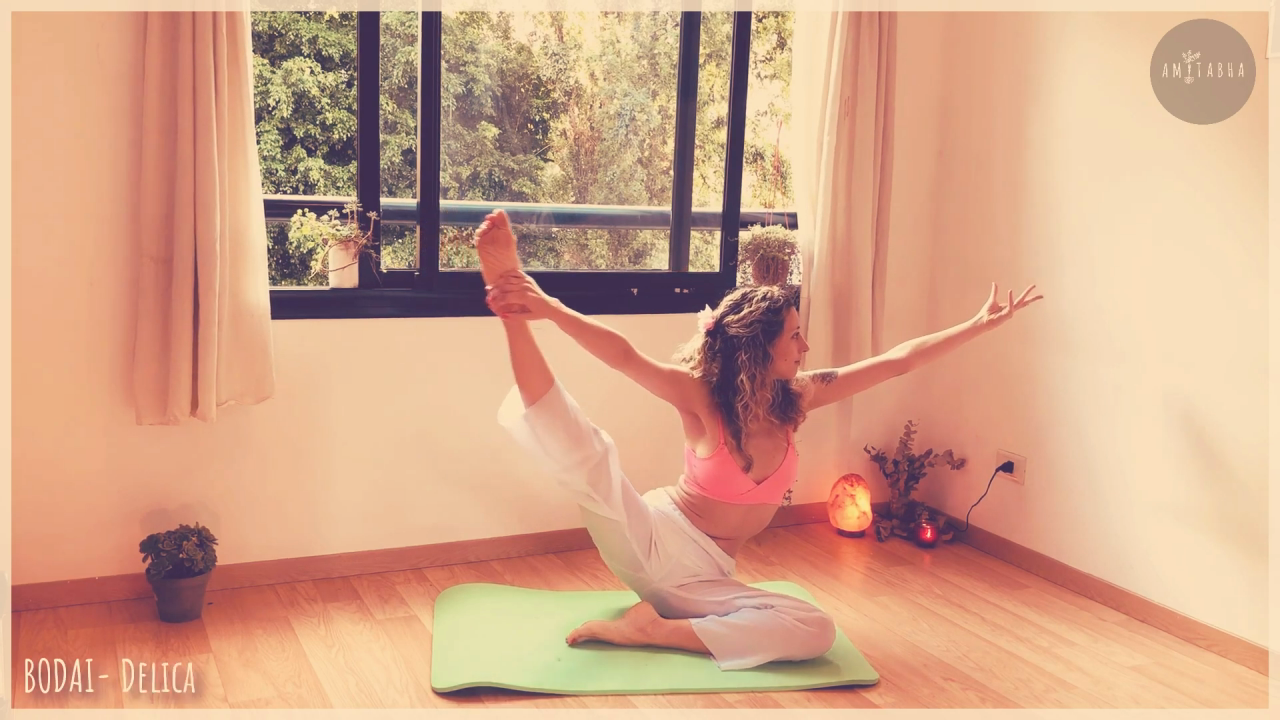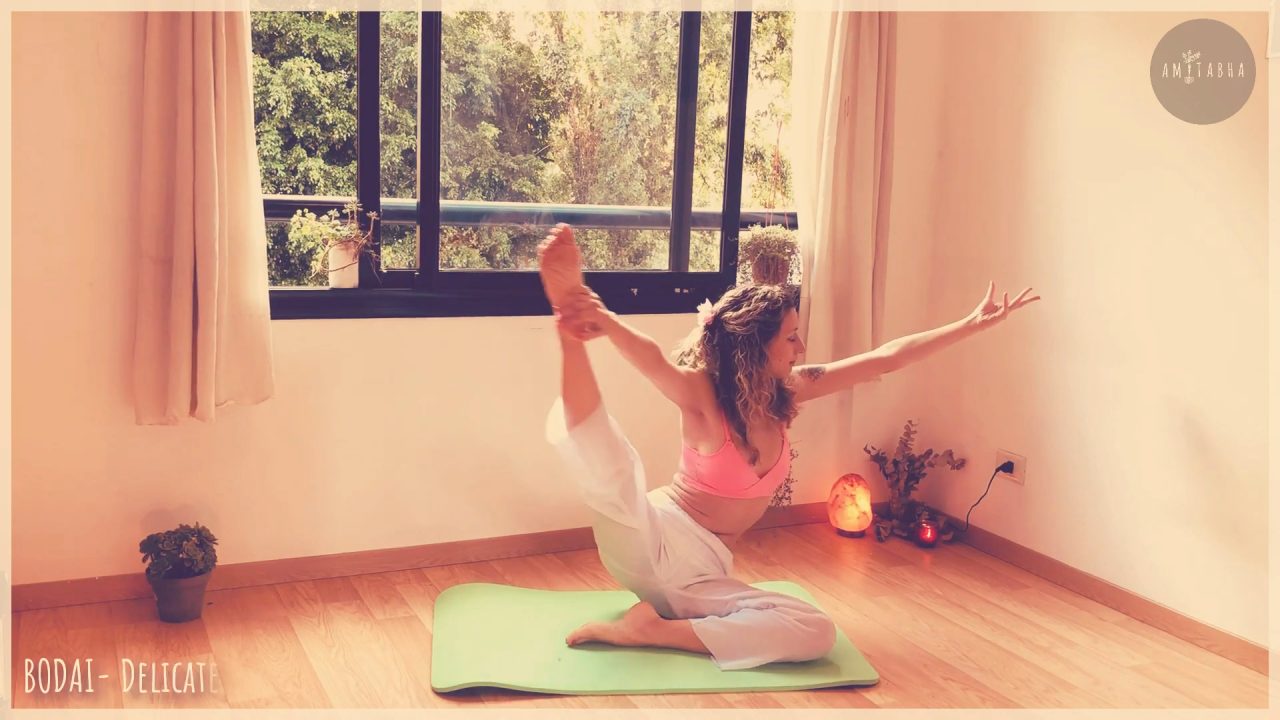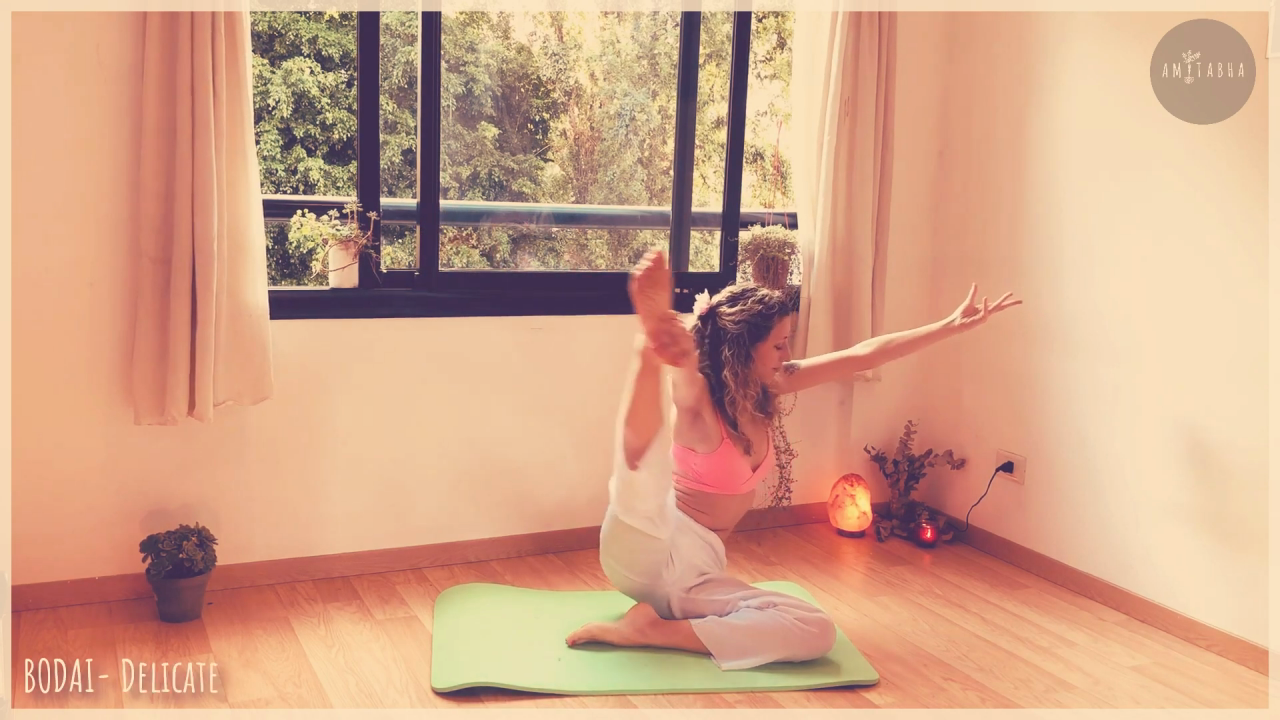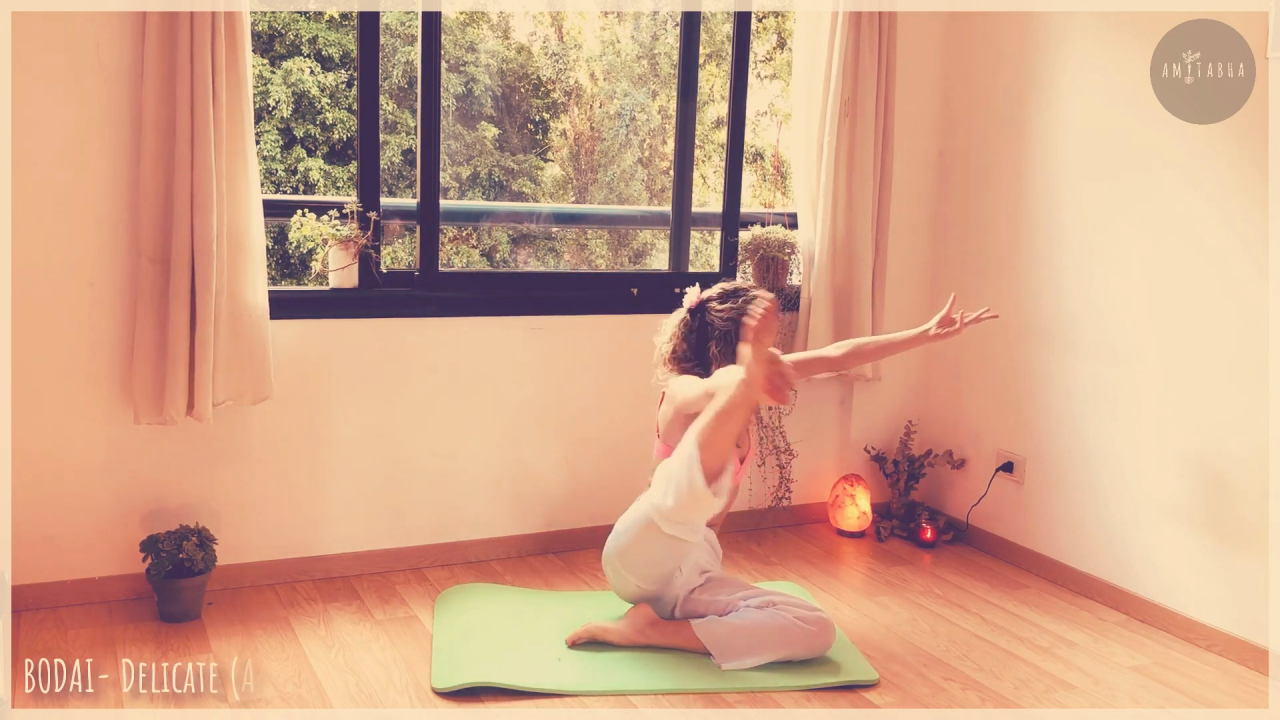
dt=0.2s
person 1, frame 1
left shoulder: (796, 396)
right shoulder: (702, 397)
left elbow: (897, 361)
right elbow: (626, 357)
left wrist: (979, 325)
right wrist: (547, 308)
left hip: (703, 578)
right hip: (651, 540)
left knee: (816, 630)
right knee: (587, 456)
left ankle: (651, 628)
person 1, frame 2
left shoulder: (787, 390)
right shoulder: (703, 394)
left elbow: (887, 357)
right elbow: (655, 363)
left wrist: (971, 324)
right wrist: (606, 323)
left hip: (700, 575)
right hip: (653, 540)
left knee: (817, 633)
right knee: (611, 466)
left ankle: (649, 629)
person 1, frame 3
left shoulder: (765, 385)
right shoulder: (698, 392)
left elbow: (862, 356)
right elbow: (678, 376)
left wrist: (951, 325)
right wrist: (657, 340)
left hip: (697, 575)
right hip: (646, 551)
left knee: (817, 632)
right knee: (644, 468)
left ankle: (649, 630)
person 1, frame 4
left shoulder: (746, 380)
right shoulder: (690, 391)
left elbow: (835, 357)
right elbow: (716, 384)
left wrist: (927, 334)
right wrist: (749, 370)
left hip: (695, 574)
right hip: (642, 557)
left knee: (816, 630)
left ankle: (650, 630)
